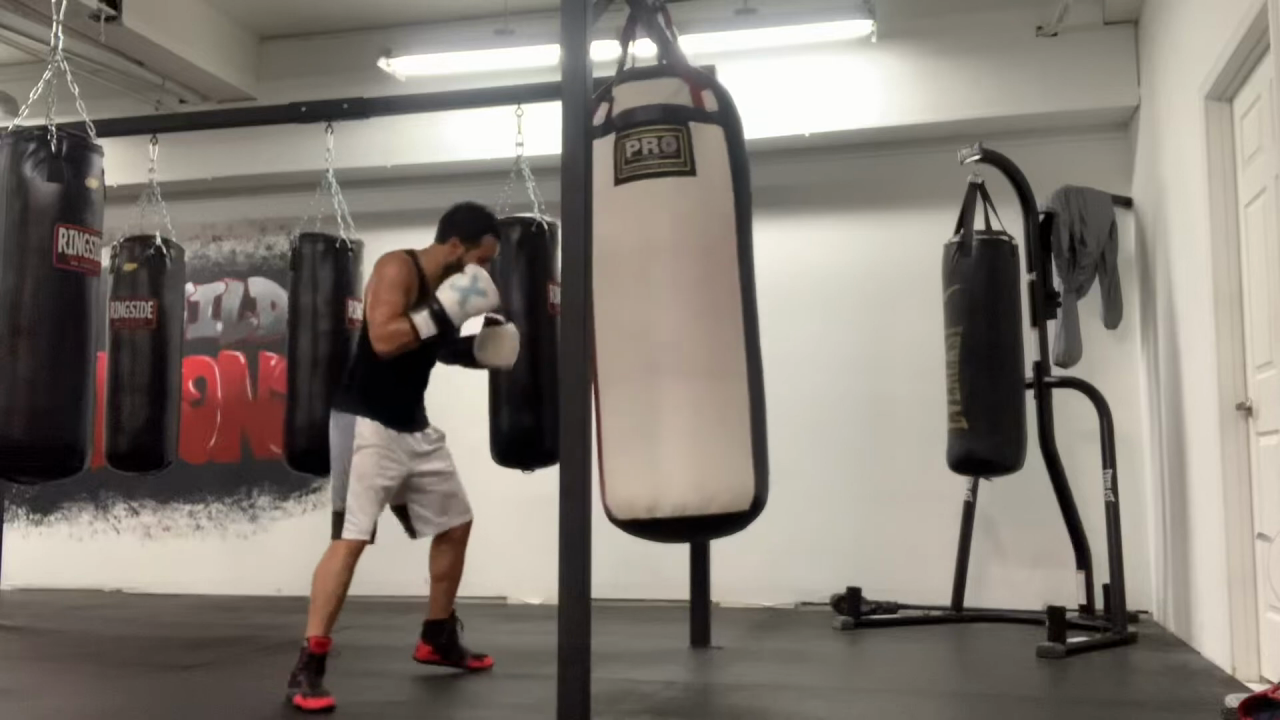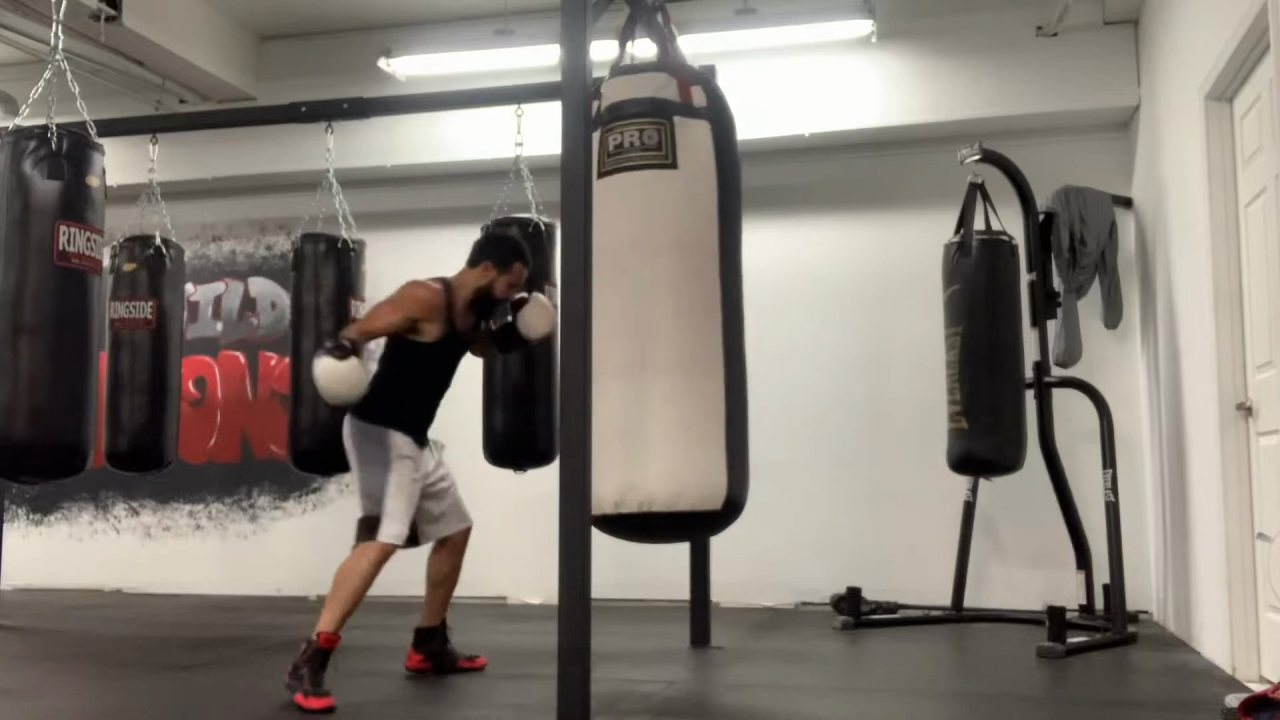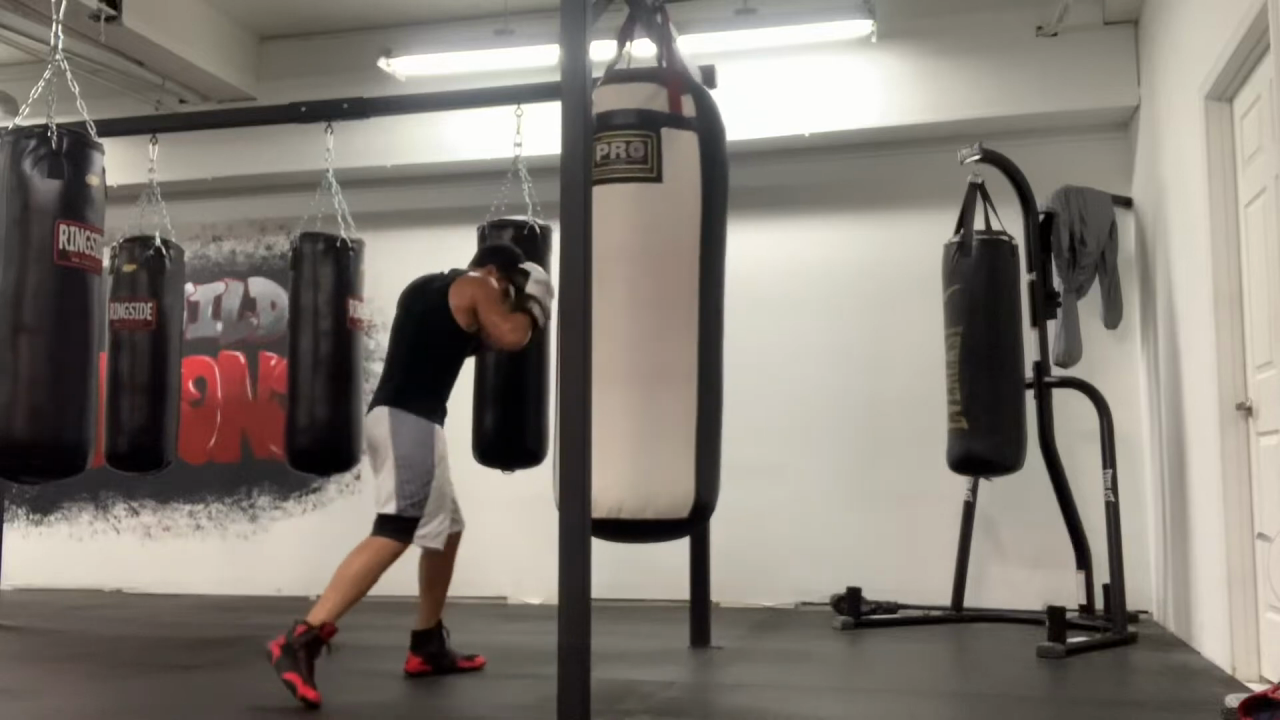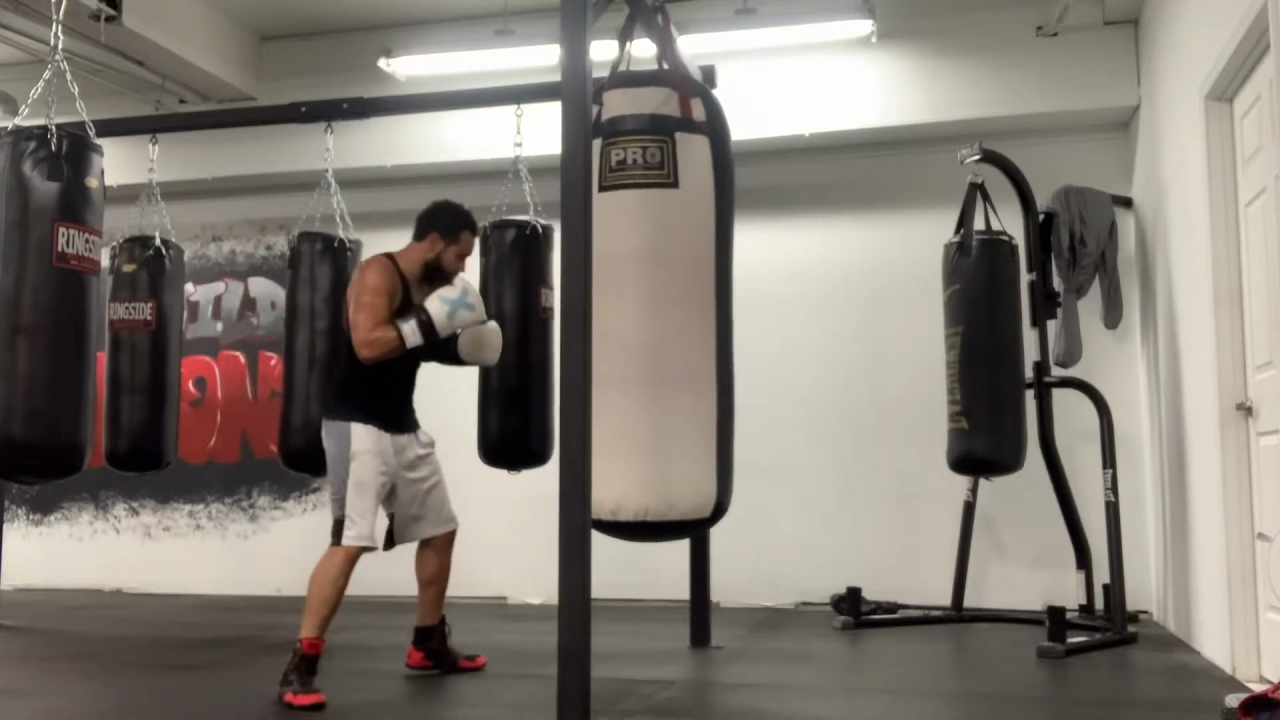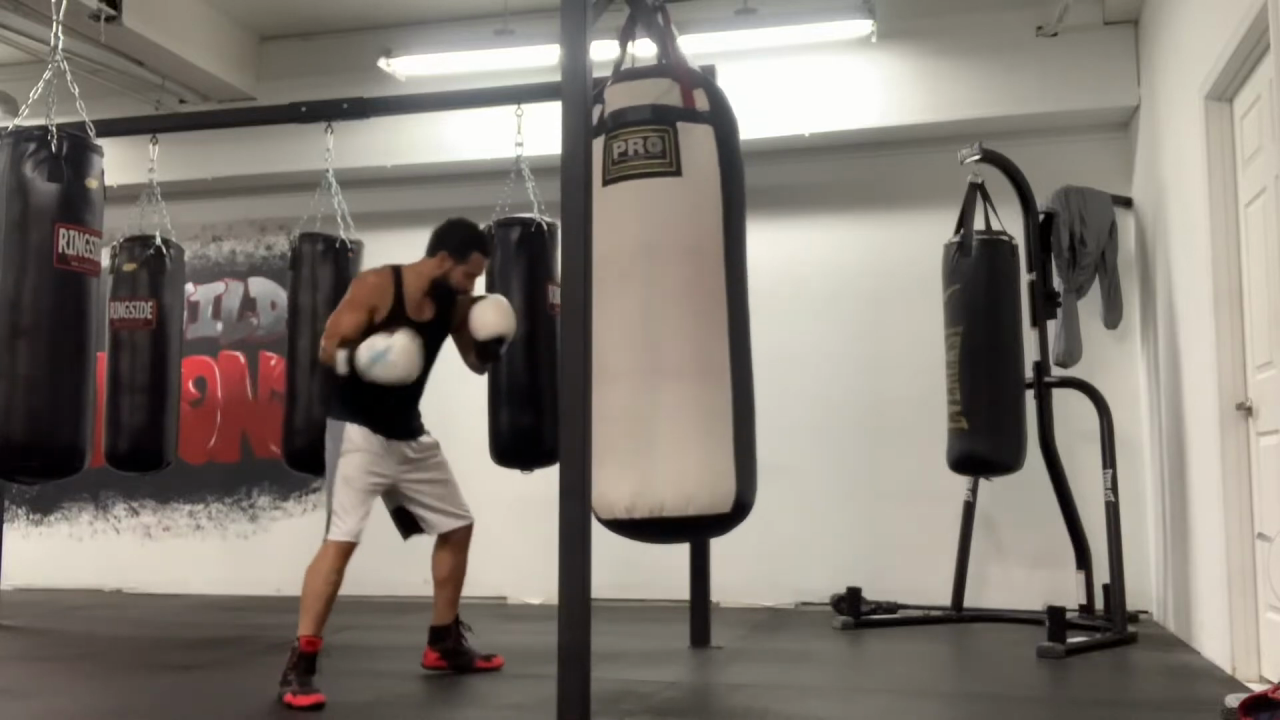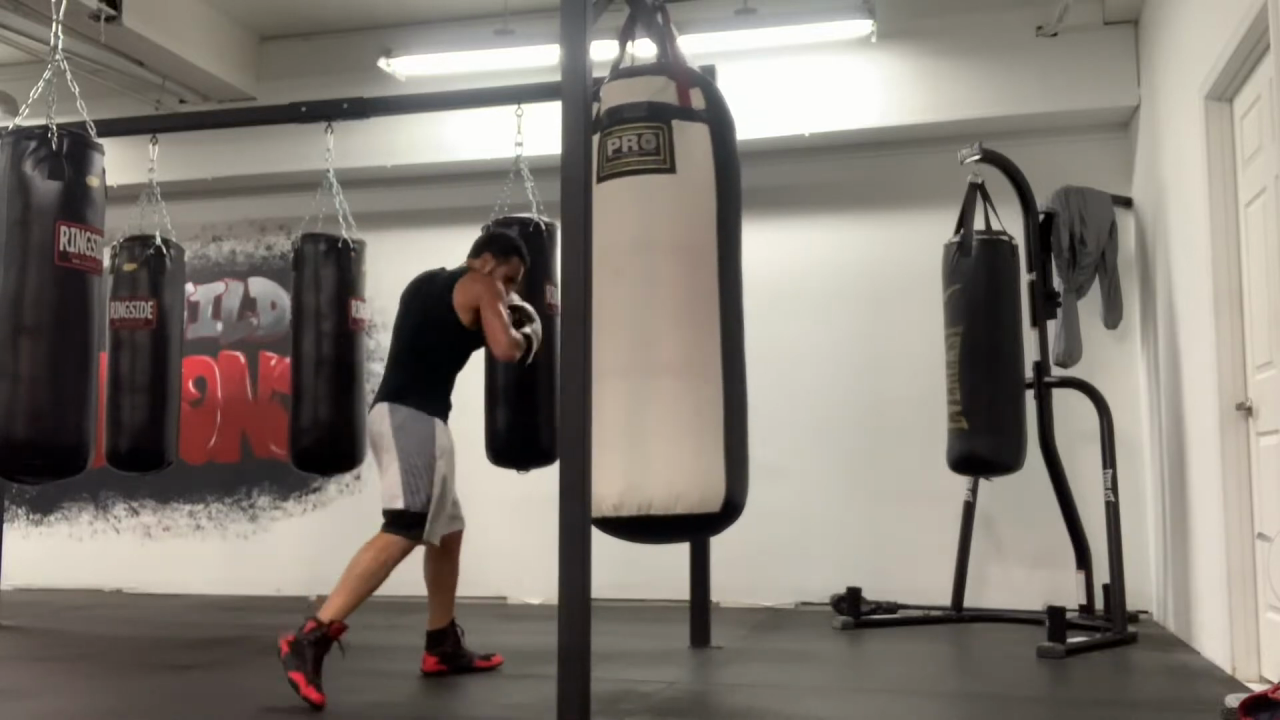
dt=0.5s
person 1, frame 1
left shoulder: (454, 284)
right shoulder: (397, 268)
right elbow: (385, 339)
left wrist: (479, 343)
right wrist: (446, 311)
left hip: (414, 426)
right hip: (365, 422)
left knee: (455, 525)
right knee: (352, 537)
left ankle: (438, 637)
right ankle: (308, 667)
person 1, frame 2
left shoulder: (476, 303)
right shoulder: (428, 296)
left elbow: (484, 343)
right elbow: (364, 328)
left wrist: (518, 326)
right wrist: (341, 349)
left hip: (413, 435)
right hip: (381, 430)
left knee: (454, 530)
right knee: (380, 539)
left ankle: (430, 645)
right ankle: (311, 662)
person 1, frame 3
left shoulder: (424, 288)
right shoulder: (477, 286)
right elbow: (511, 336)
right wrist: (535, 300)
left hip: (390, 415)
right hip: (412, 420)
left knee: (446, 531)
right knee: (393, 536)
left ankle: (427, 646)
right ankle: (300, 641)
person 1, frame 4
left shoulder: (427, 283)
right shoulder: (378, 272)
right elbow: (369, 346)
left wrist: (459, 345)
right wrist: (432, 317)
left hip: (405, 429)
right hip: (357, 427)
left knee: (441, 531)
right knee: (350, 543)
left ankle: (429, 643)
right ankle: (300, 666)
person 1, frame 5
left shoulder: (454, 300)
right shoulder: (375, 285)
left elbow: (478, 363)
right elbow: (329, 347)
left wrist: (491, 338)
right wrist: (362, 360)
left hip: (409, 435)
right hip: (358, 430)
left knee: (457, 527)
right knee: (340, 540)
left ankle: (445, 644)
right ankle: (299, 667)
person 1, frame 6
left shoulder: (426, 283)
right shoulder: (481, 287)
right elbow: (506, 349)
right wrist: (527, 335)
left hip: (395, 412)
right hip: (415, 418)
left knee: (446, 531)
right knee: (402, 533)
left ankle: (442, 645)
right ankle: (309, 642)
